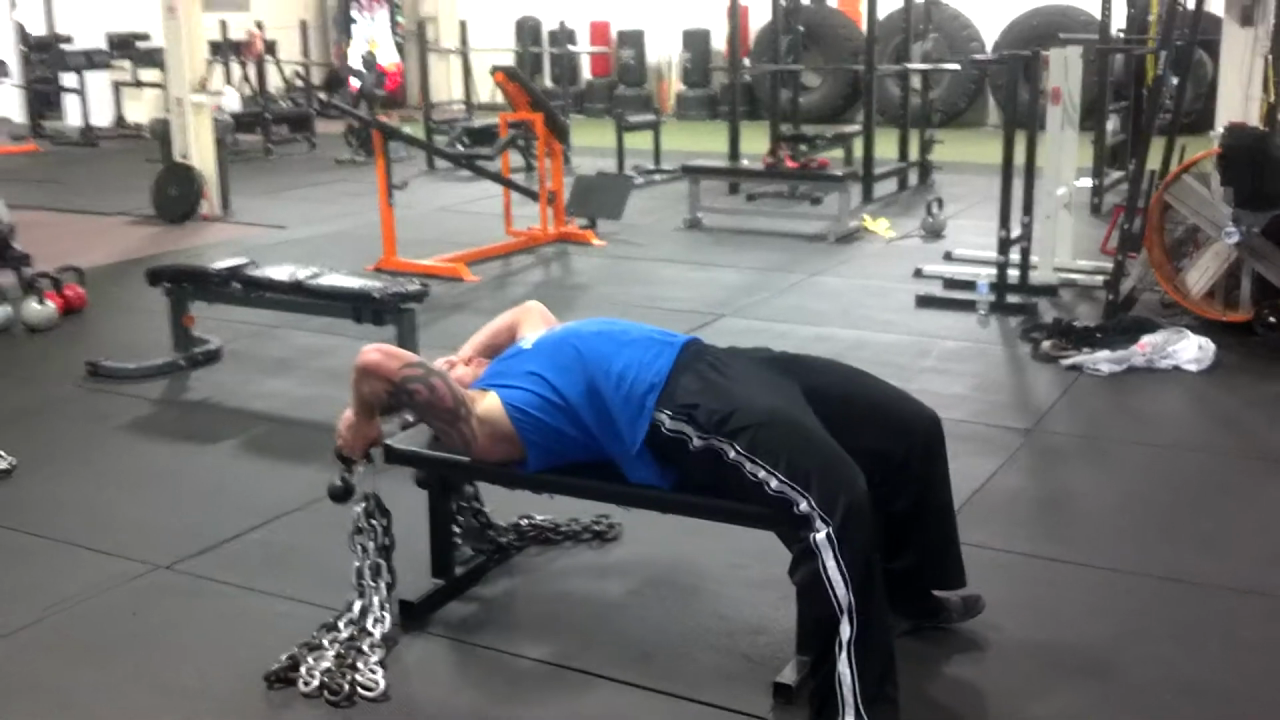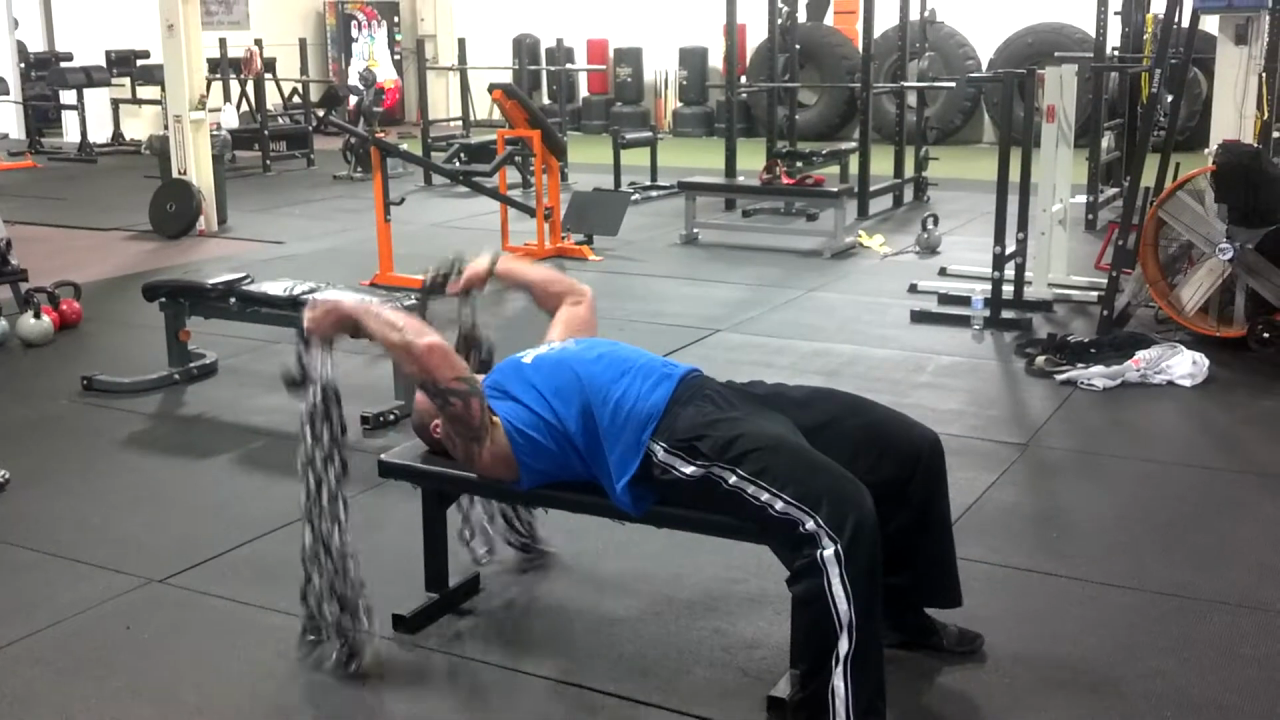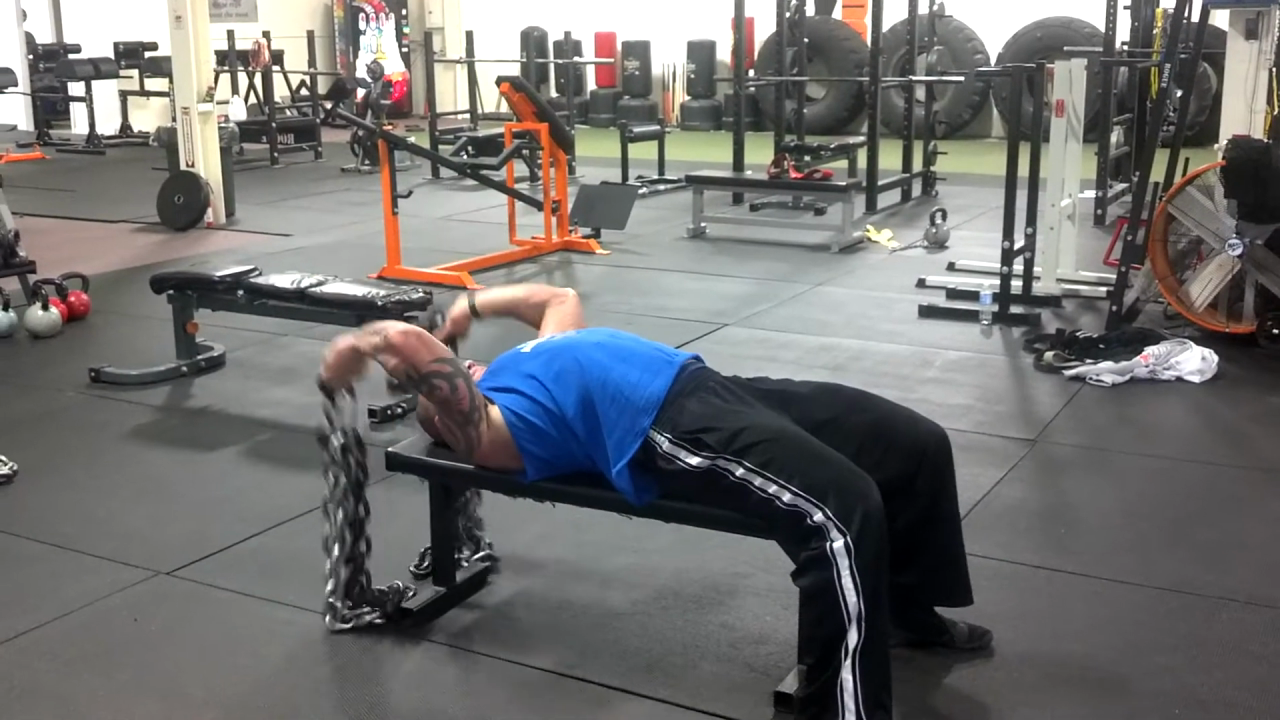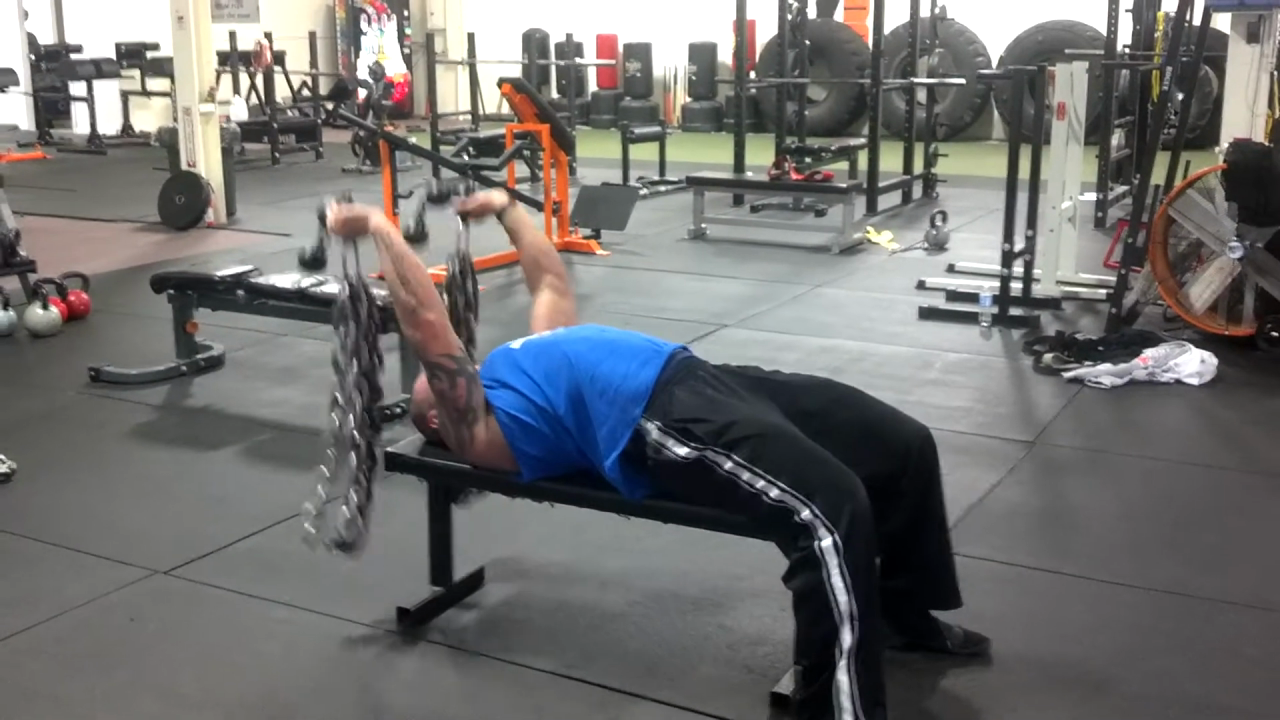
dt=1s
person 1, frame 1
left shoulder: (521, 364)
right shoulder: (481, 419)
left elbow: (532, 309)
right elbow: (378, 361)
left wrist: (461, 350)
right wrist: (363, 418)
right hip: (678, 409)
left knee: (910, 429)
right knee: (833, 496)
left ankle: (907, 592)
person 1, frame 2
left shoulder: (525, 380)
right shoulder: (483, 438)
left elbow: (576, 299)
right elbow: (427, 352)
left wrist: (495, 265)
right wrist: (346, 309)
left hip: (712, 397)
right hip: (670, 440)
left knee: (912, 450)
right knee: (838, 516)
left ankle: (898, 613)
person 1, frame 3
left shoulder: (528, 370)
right shoulder: (486, 427)
left elbow: (561, 296)
right elbow: (408, 345)
left wrist: (470, 304)
right wrist: (351, 348)
left hip: (713, 387)
right hip: (670, 429)
left knee: (919, 446)
right knee: (845, 510)
left ankle: (906, 611)
person 1, frame 4
left shoulder: (525, 364)
right shoulder: (478, 428)
left elbow: (551, 282)
right elbow: (425, 324)
left wrist: (506, 207)
right wrist: (374, 225)
left hip: (705, 382)
right hip: (661, 423)
left knee: (905, 447)
right knee: (833, 509)
left ankle: (904, 612)
